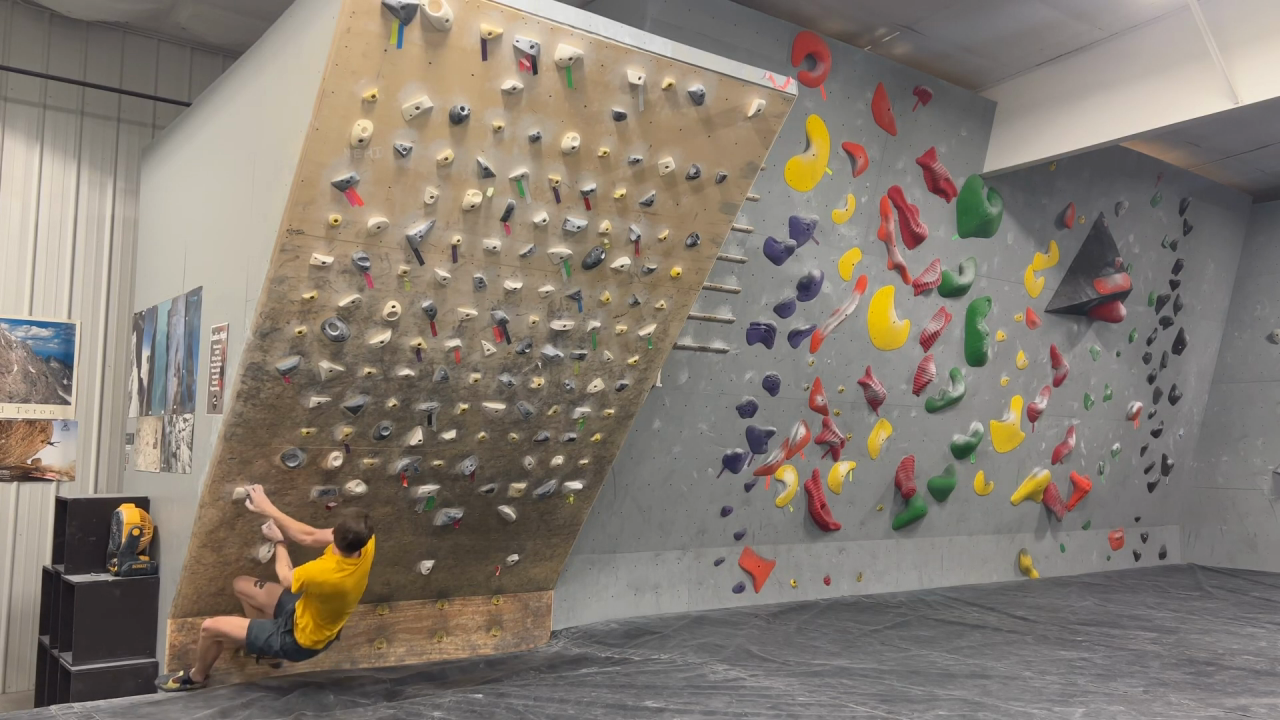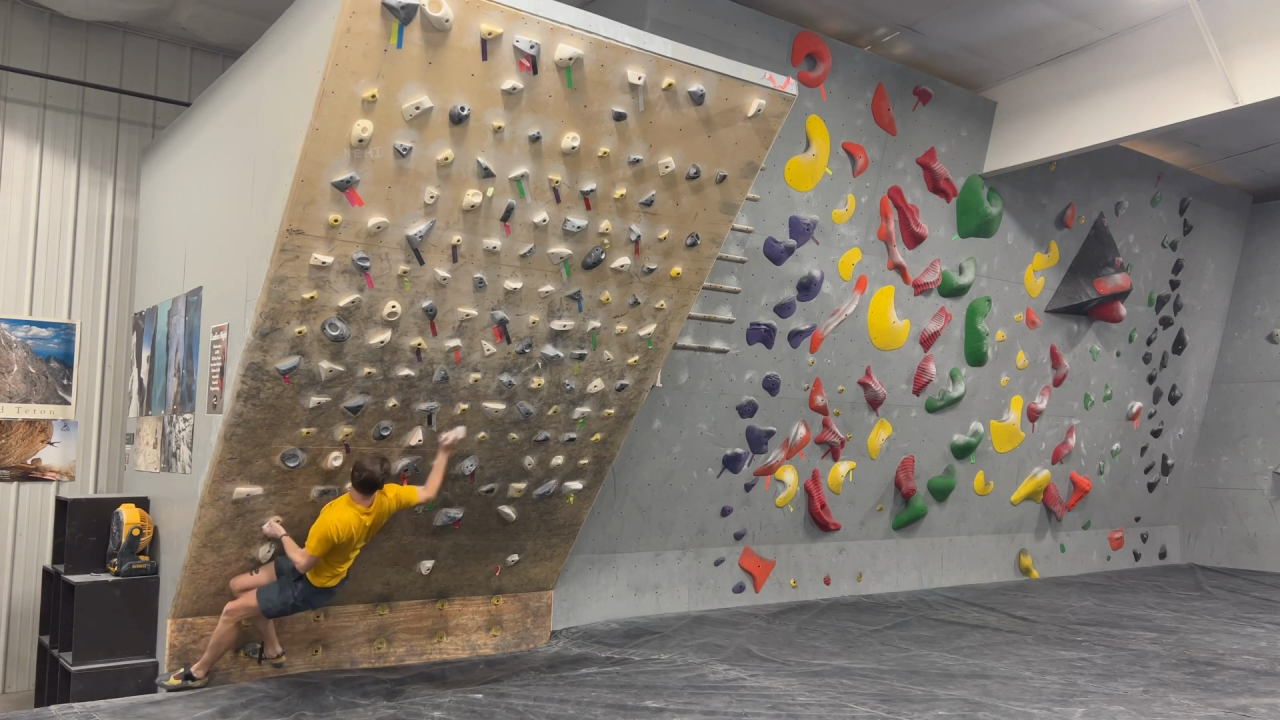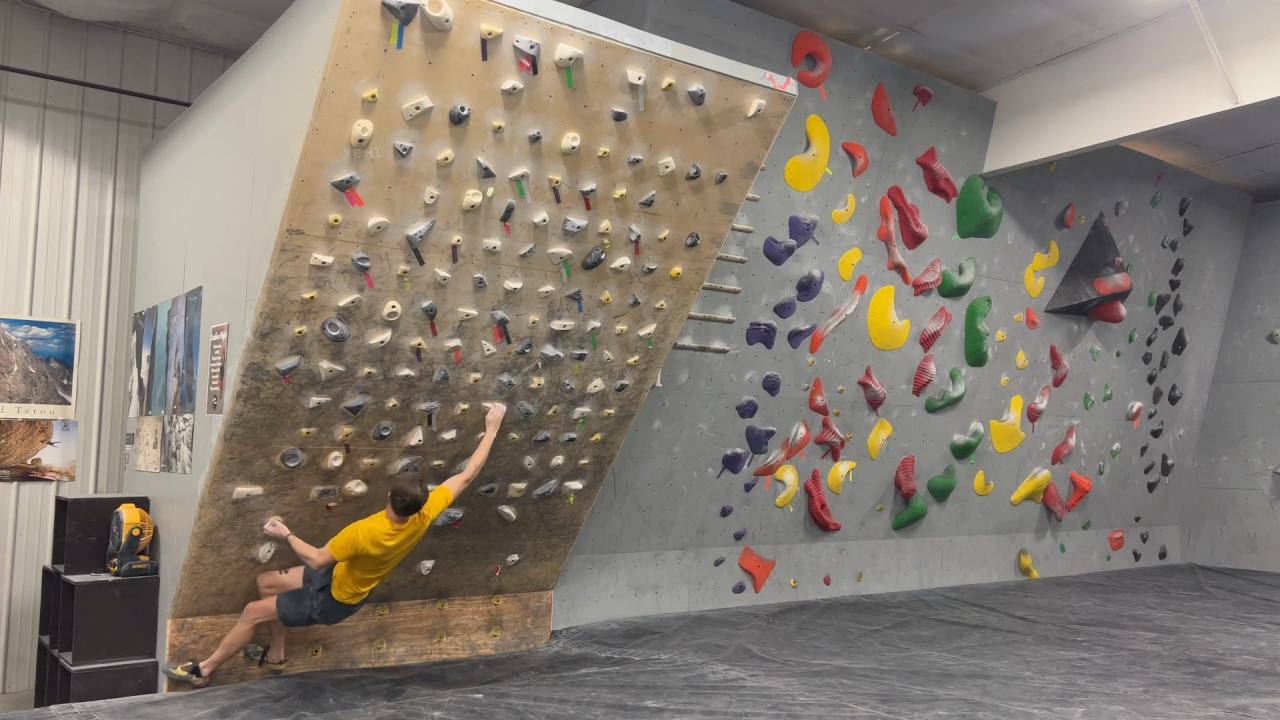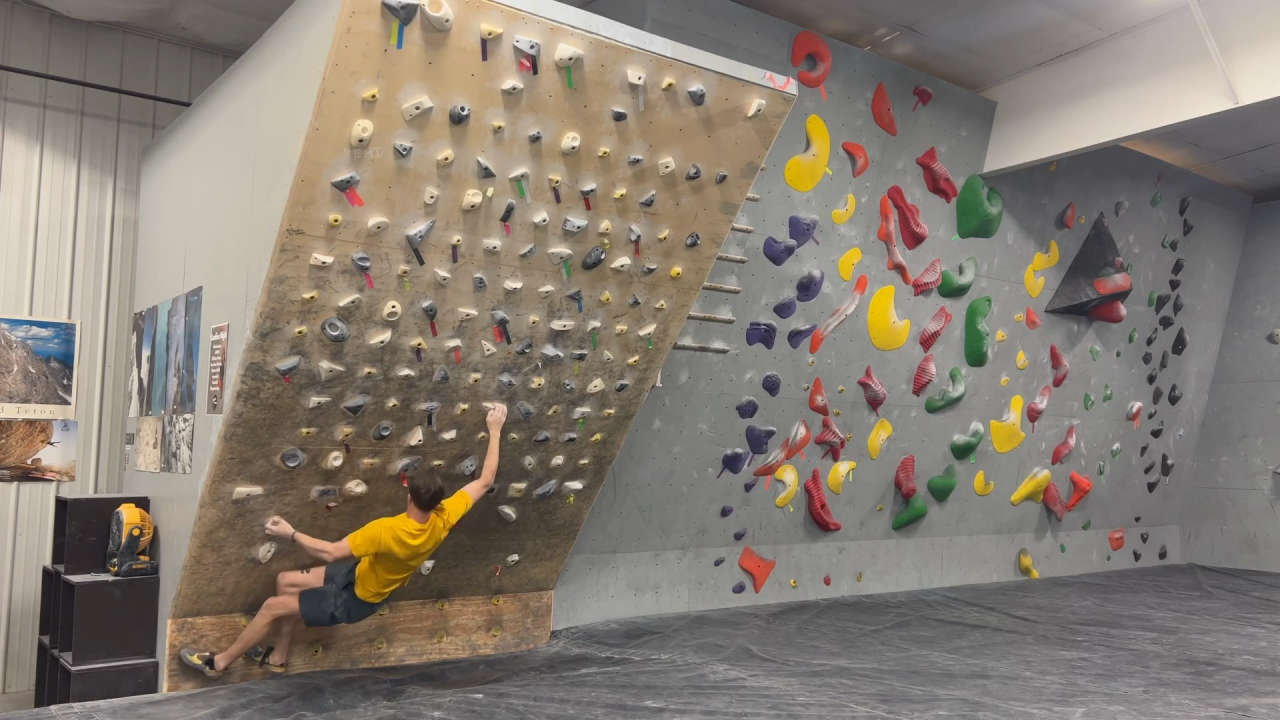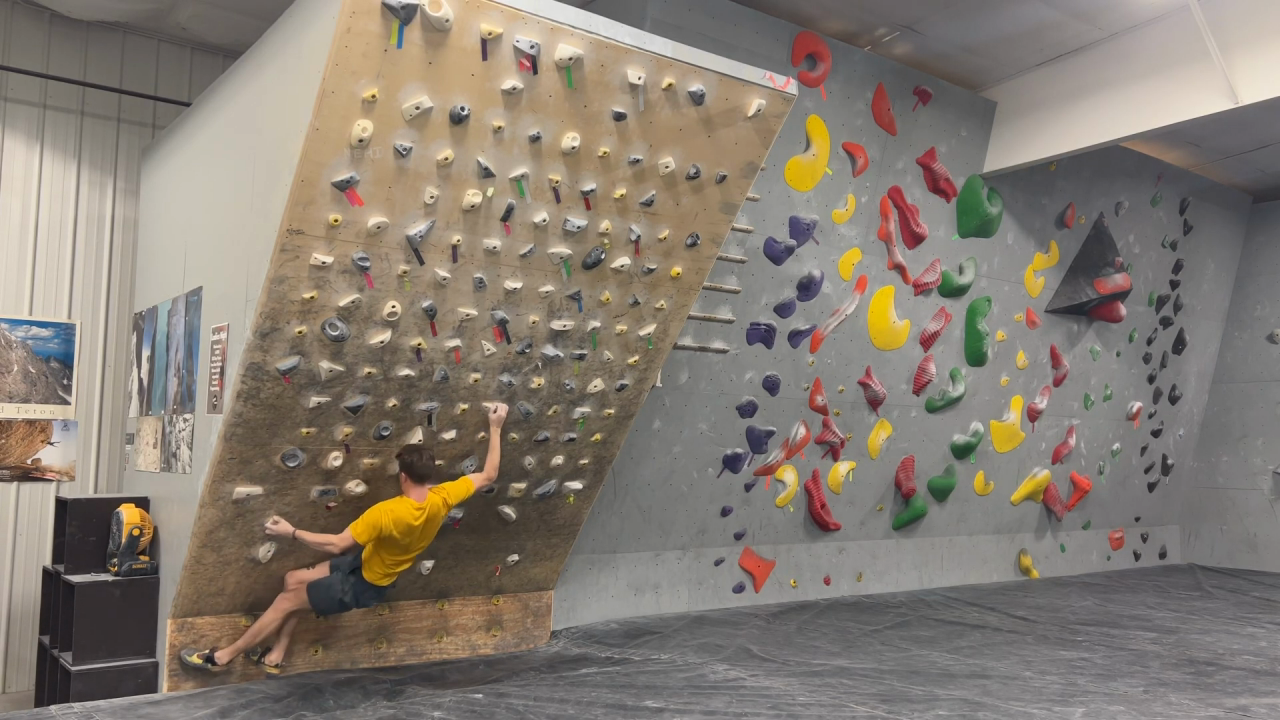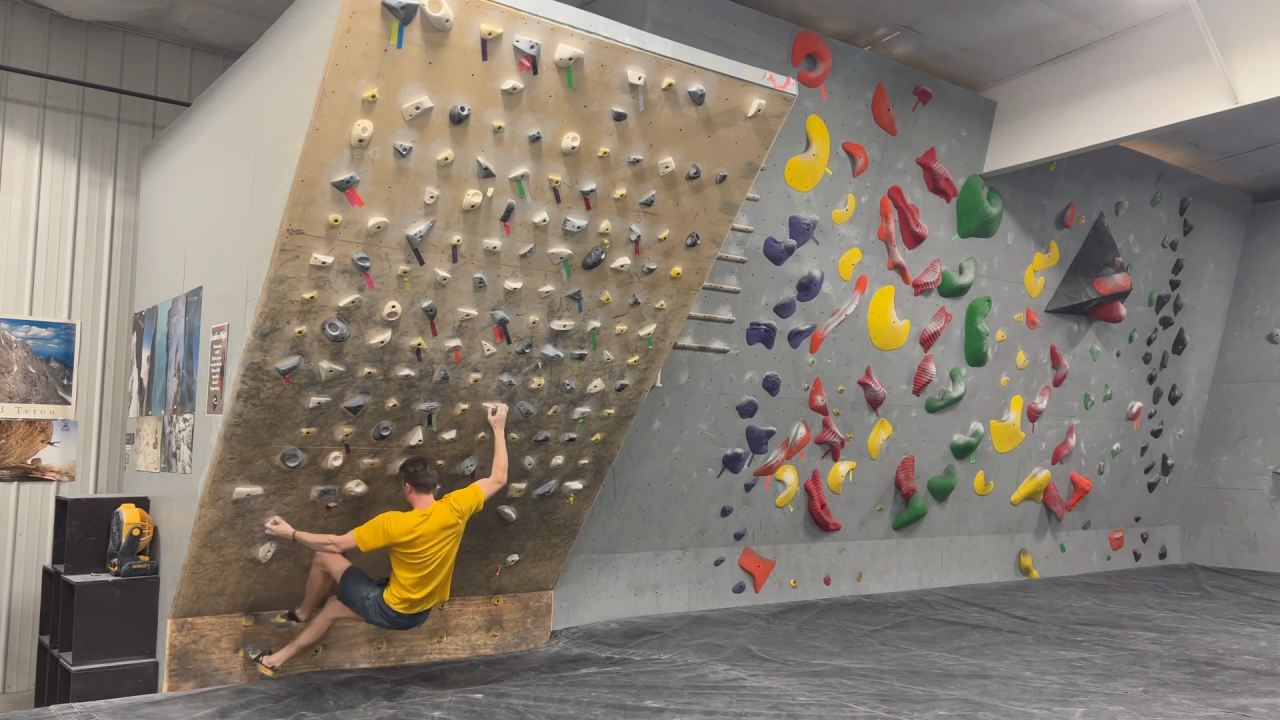
dt=0.4s
person 1, frame 1
left shoulder: (324, 573)
right shoulder: (367, 544)
left elbow: (286, 577)
right elbow: (310, 537)
left wrist: (278, 540)
right wrist: (269, 509)
left hip: (300, 640)
right hip: (306, 613)
left knee: (211, 627)
right knee: (241, 585)
left ankle: (196, 677)
right ankle: (267, 645)
person 1, frame 2
left shoulder: (333, 521)
right shoulder: (387, 497)
left elbow: (301, 563)
right elbow: (429, 492)
left wrist: (281, 534)
right wrist: (444, 452)
left hip: (312, 584)
right hip: (316, 566)
left knee: (233, 611)
right knee: (237, 586)
left ankle: (198, 673)
right ankle: (272, 649)
person 1, frame 3
left shoulder: (363, 533)
right shoulder: (425, 515)
left elbow: (317, 560)
right elbow: (468, 475)
left wrist: (286, 534)
right wrist: (491, 428)
left hip: (336, 600)
right hip: (339, 576)
left knee: (253, 611)
right knee: (266, 582)
left ankle: (203, 669)
right ankle: (276, 655)
person 1, frame 4
left shoulder: (387, 530)
right shoulder: (445, 519)
left elbow: (332, 553)
right elbow: (485, 481)
left wrist: (291, 533)
right wrist: (495, 430)
left hip: (355, 599)
right hip: (362, 573)
left knee: (273, 607)
right knee: (285, 581)
left ankle: (218, 662)
right ankle: (279, 656)
person 1, frame 5
left shoulder: (387, 513)
right shoulder: (443, 498)
left elbow: (336, 544)
right elbow: (488, 475)
left wrist: (291, 532)
right wrist: (495, 428)
left hip: (365, 584)
right hip: (367, 563)
left knee: (286, 600)
right knee: (293, 580)
left ankle: (222, 657)
right ankle: (275, 656)
person 1, frame 6
left shoulder: (393, 523)
right shoulder: (456, 508)
left elbow: (337, 544)
right elbow: (498, 479)
left wrist: (291, 533)
right wrist: (498, 428)
left hip: (390, 610)
right hip: (420, 613)
left knee: (323, 559)
right knee: (334, 605)
left ankle: (302, 614)
right ankle: (275, 660)
